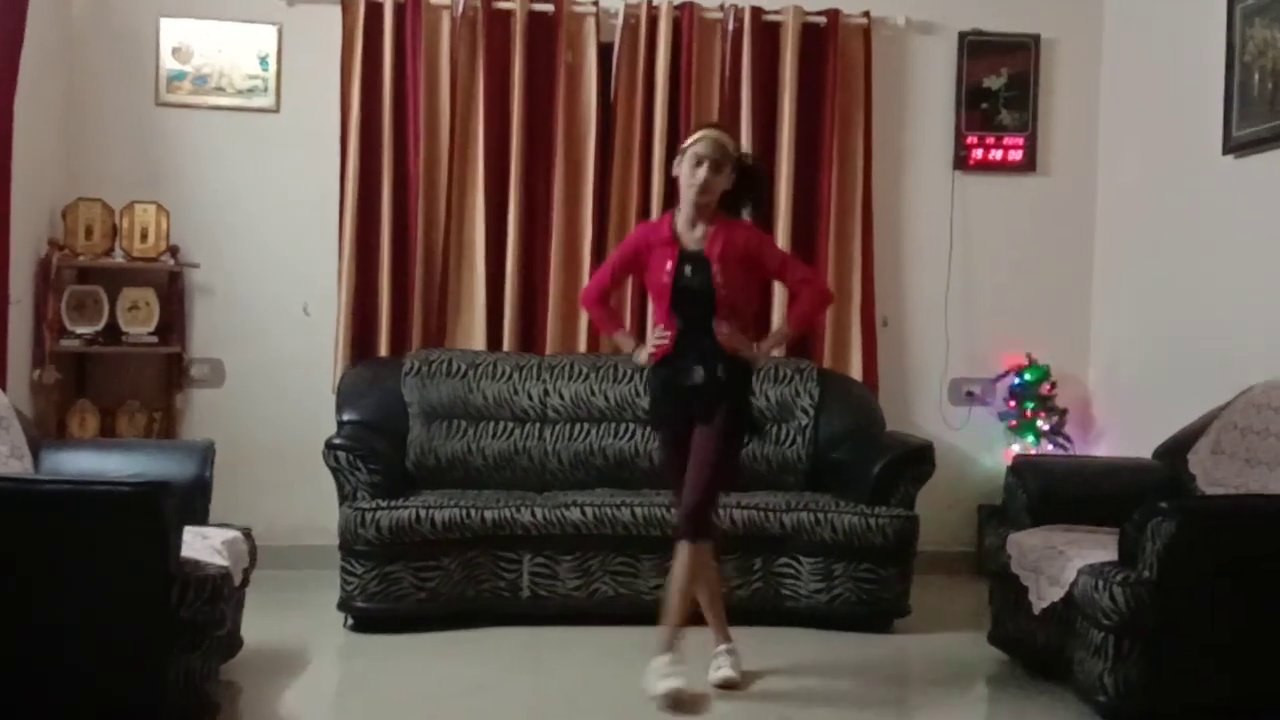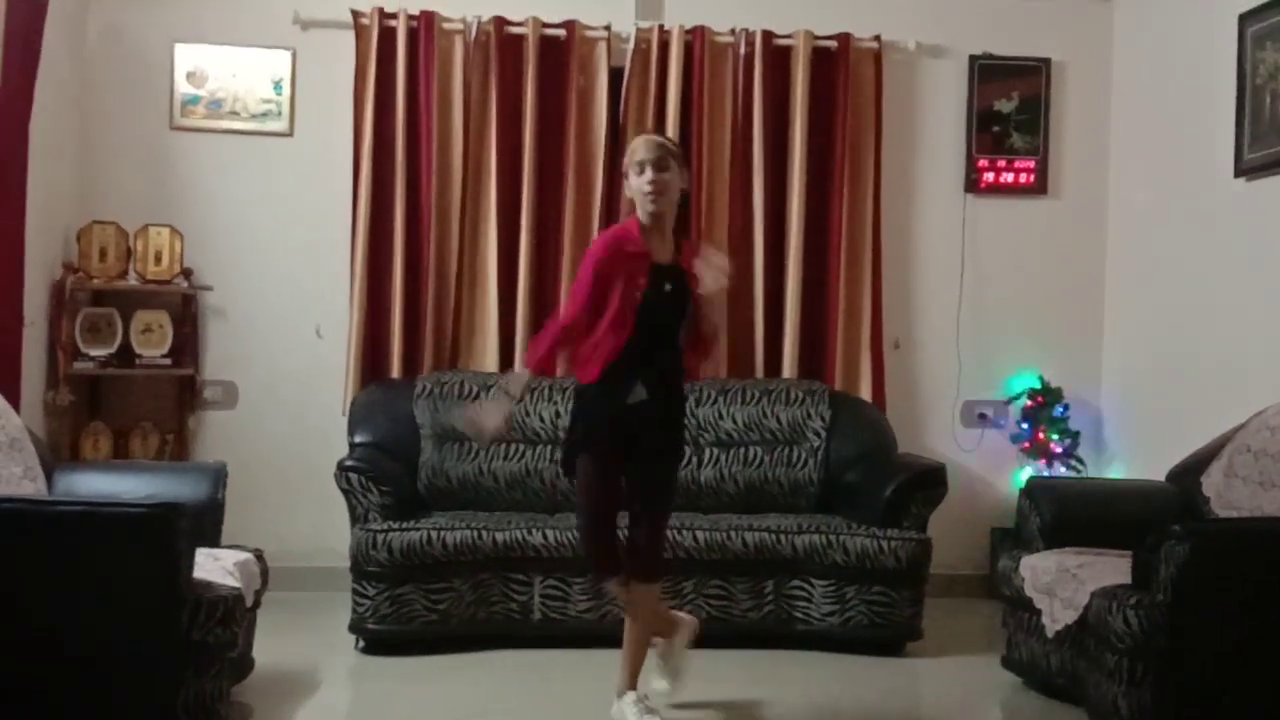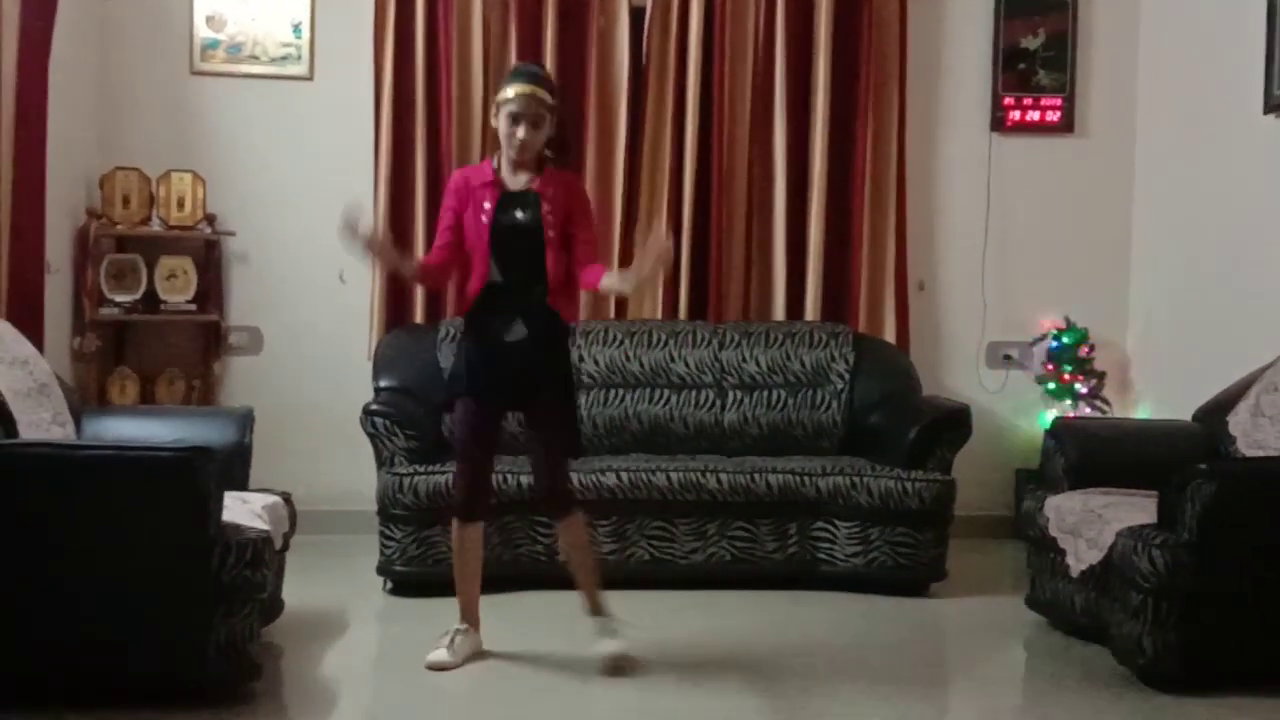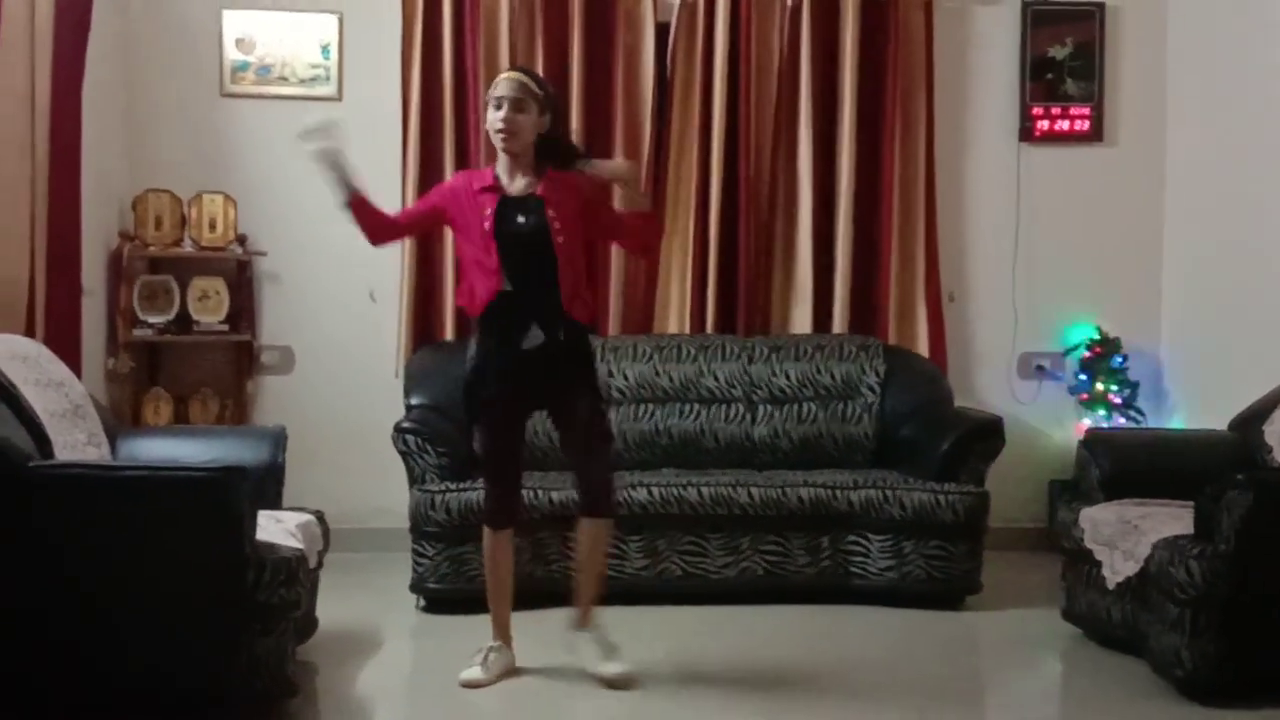
dt=1s
person 1, frame 1
left shoulder: (744, 238)
right shoulder: (649, 237)
left elbow: (814, 291)
right elbow: (595, 295)
left wrist: (764, 347)
right wrist: (634, 348)
left hip: (723, 385)
right hip: (672, 383)
left knee: (693, 514)
right knee: (692, 514)
left ankle: (665, 654)
right ankle: (722, 643)
person 1, frame 2
left shoulder: (692, 255)
right shoulder: (615, 246)
left elbow: (699, 347)
right elbow: (570, 324)
left wrist: (709, 300)
right wrist: (510, 392)
left hip: (664, 412)
right hip: (605, 407)
left knee: (646, 550)
right knee: (598, 547)
right ankle: (667, 626)
person 1, frame 3
left shoulder: (566, 189)
right shoulder: (465, 185)
left elbow: (586, 266)
right elbow: (436, 268)
left wrist: (627, 279)
right wrist: (388, 254)
left hip: (543, 349)
right hip: (481, 346)
left knee: (553, 487)
right knee: (469, 490)
left ankle: (599, 613)
right ankle: (468, 627)
person 1, frame 4
left shoulder: (573, 187)
right shoulder: (464, 189)
left elbow: (643, 245)
right elbow: (387, 228)
left wrist: (627, 184)
right wrist: (342, 175)
left hip: (564, 352)
right hip: (498, 351)
left knee: (596, 484)
right knee: (499, 497)
left ankle: (586, 625)
right ankle: (500, 643)
